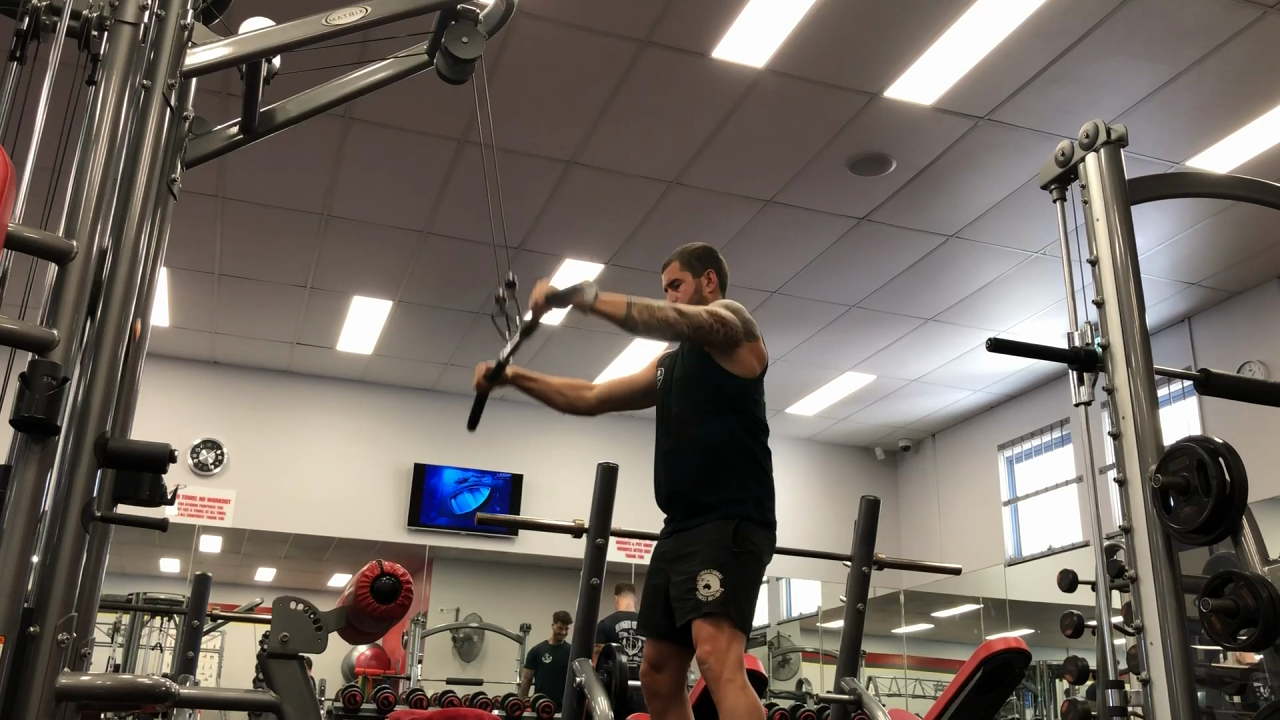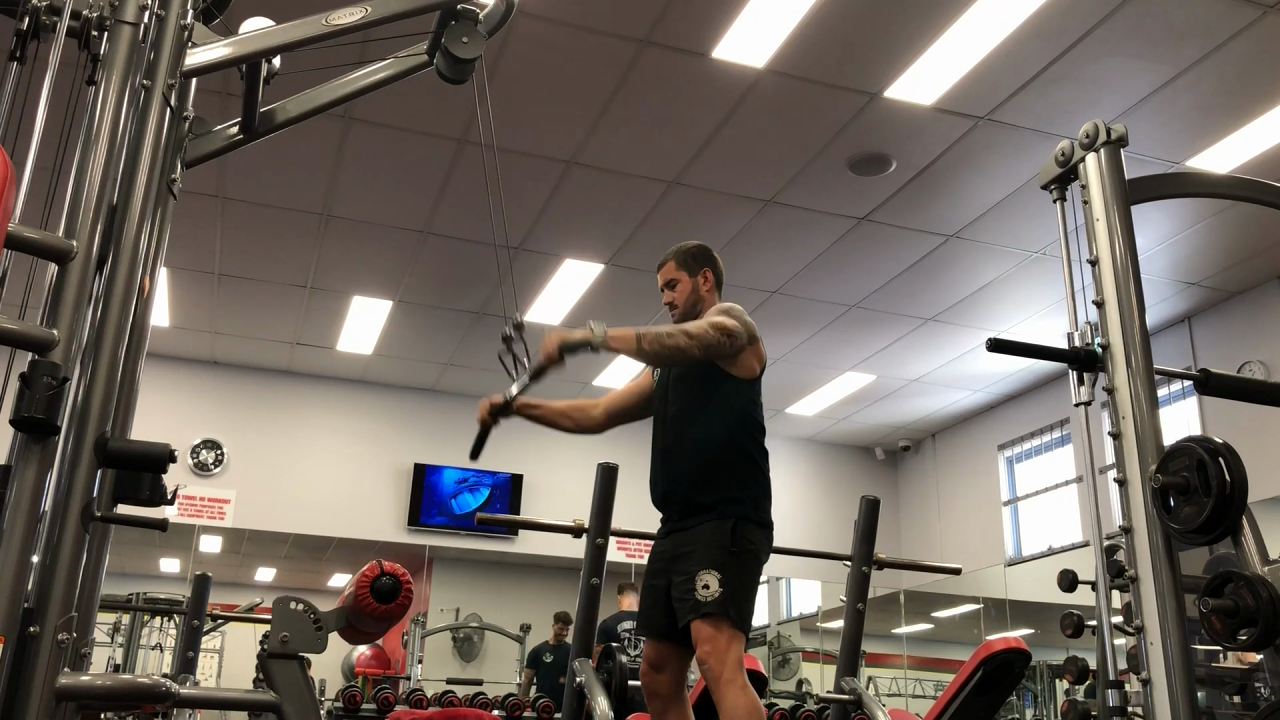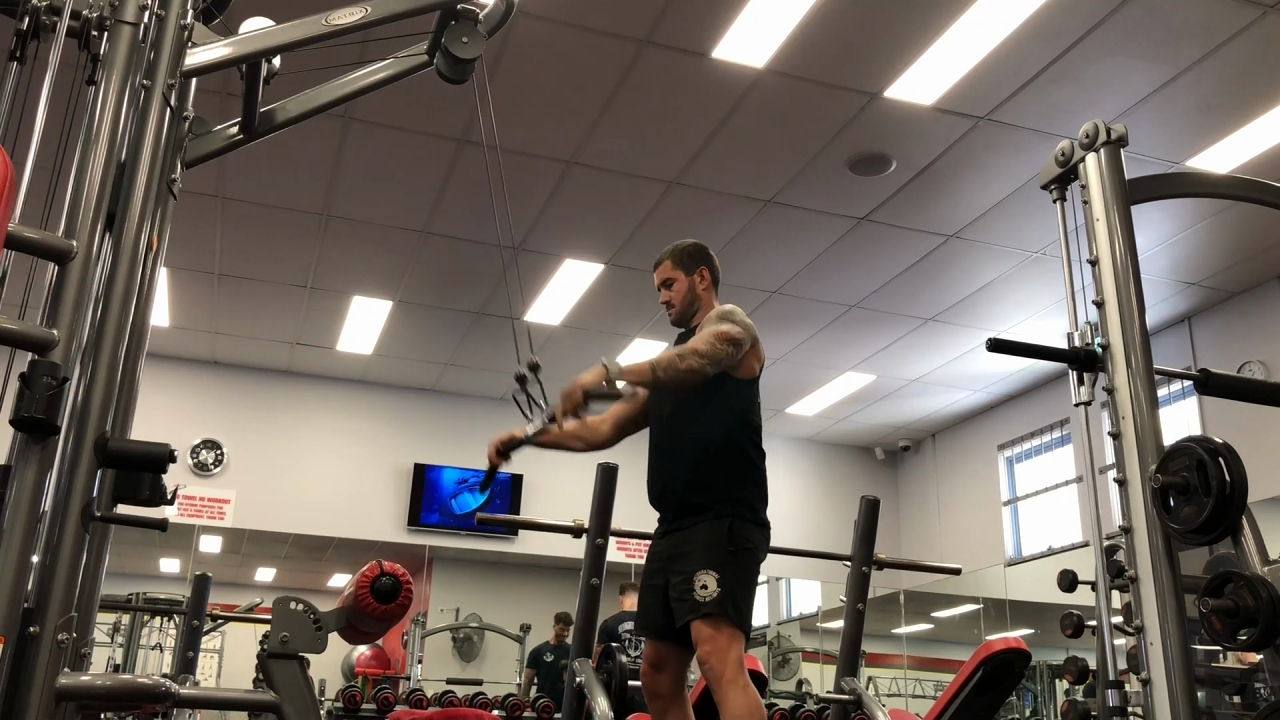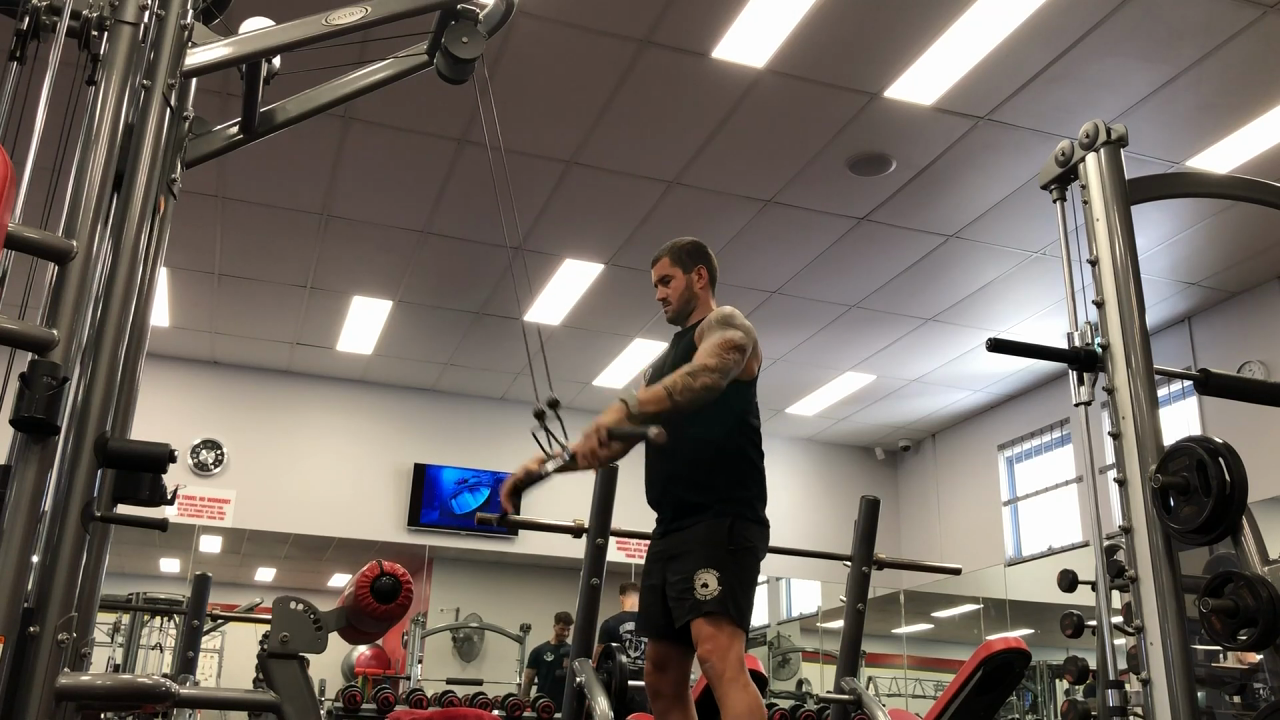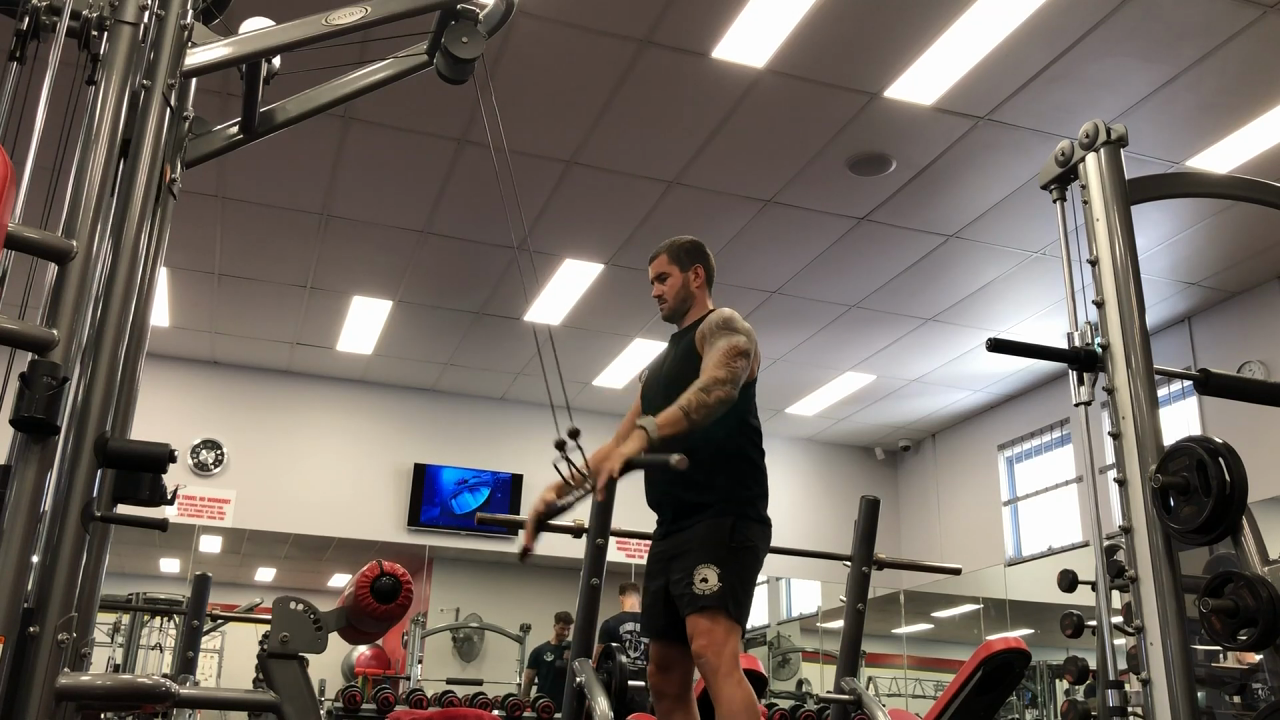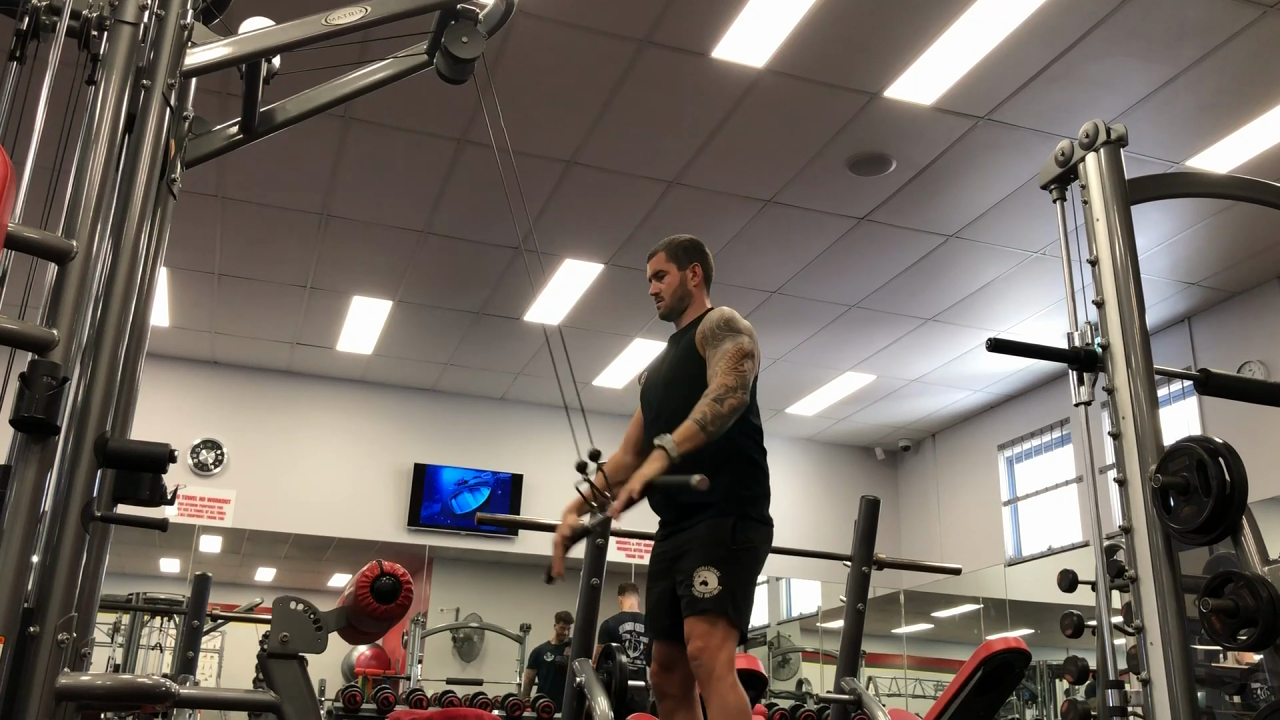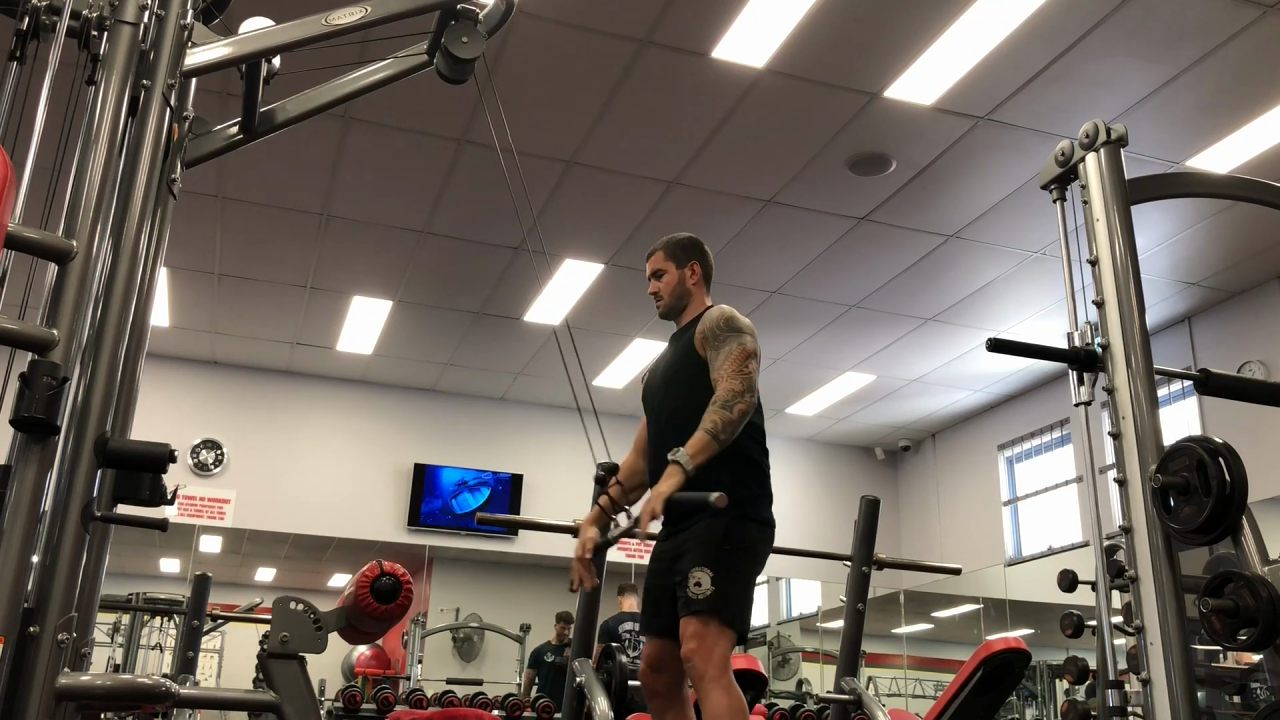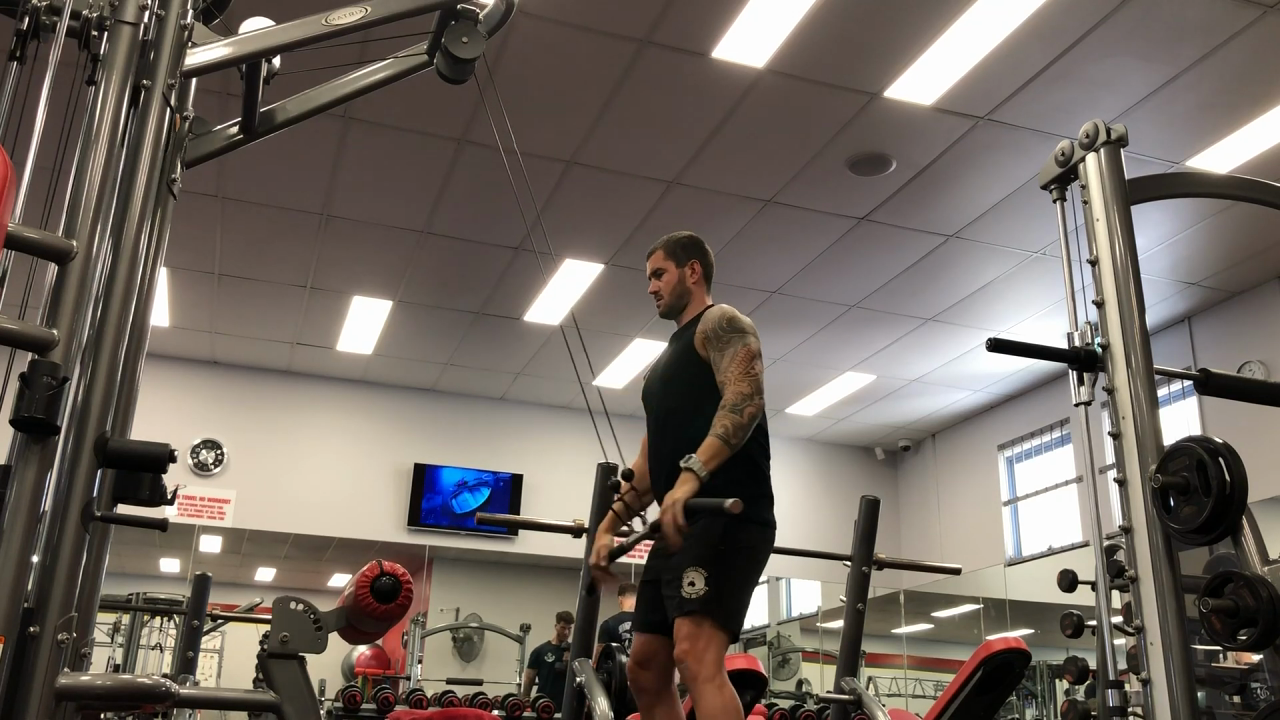
dt=0.1s
person 1, frame 1
left shoulder: (732, 323)
right shoulder: (669, 366)
left elbow: (672, 319)
right elbow: (591, 398)
left wrist: (580, 294)
right wrist: (515, 376)
left hip: (730, 523)
right hip: (681, 528)
left knee: (718, 658)
right knee: (659, 675)
person 1, frame 2
left shoulder: (728, 322)
right shoulder: (664, 370)
left elbow: (675, 341)
right elbow: (598, 416)
left wrist: (589, 335)
right wrist: (519, 406)
left hip: (726, 523)
right hip: (677, 529)
left knee: (718, 658)
right knee: (659, 676)
person 1, frame 3
left shoulder: (729, 325)
right shoulder: (659, 374)
left elbow: (696, 360)
right elbow: (600, 432)
left wrist: (607, 371)
right wrist: (529, 435)
left hip: (724, 524)
right hip: (674, 529)
left knee: (719, 658)
right knee: (659, 676)
person 1, frame 4
left shoulder: (726, 325)
right shoulder: (662, 364)
left elbow: (709, 374)
right elbow: (609, 444)
left wrist: (624, 407)
right wrist: (540, 466)
left hip: (723, 521)
right hip: (673, 529)
left knee: (719, 657)
right knee: (663, 677)
person 1, frame 5
left shoulder: (724, 327)
right shoulder: (660, 369)
left elbow: (718, 387)
right elbow: (617, 447)
left wrist: (643, 433)
right wrist: (558, 489)
left hip: (725, 520)
right hip: (674, 529)
left knee: (714, 653)
right knee: (666, 678)
person 1, frame 6
left shoulder: (722, 326)
right shoulder: (661, 365)
left elbow: (729, 393)
right elbow: (629, 453)
left wrist: (661, 454)
right wrist: (578, 508)
left hip: (726, 519)
right hip: (677, 528)
left knee: (709, 657)
right knee: (670, 677)
person 1, frame 7
left shoulder: (723, 324)
right shoulder: (662, 366)
left elbow: (737, 397)
right elbow: (640, 459)
left wrist: (677, 470)
right wrist: (596, 518)
left hip: (728, 519)
right hip: (679, 527)
left knee: (703, 657)
right knee: (658, 673)
person 1, frame 8
left shoulder: (721, 324)
right shoulder: (667, 359)
left elbow: (745, 399)
right elbow: (650, 457)
left wrist: (690, 477)
right wrist: (610, 524)
left hip: (725, 519)
right hip: (677, 527)
left knee: (696, 658)
right knee: (646, 667)
